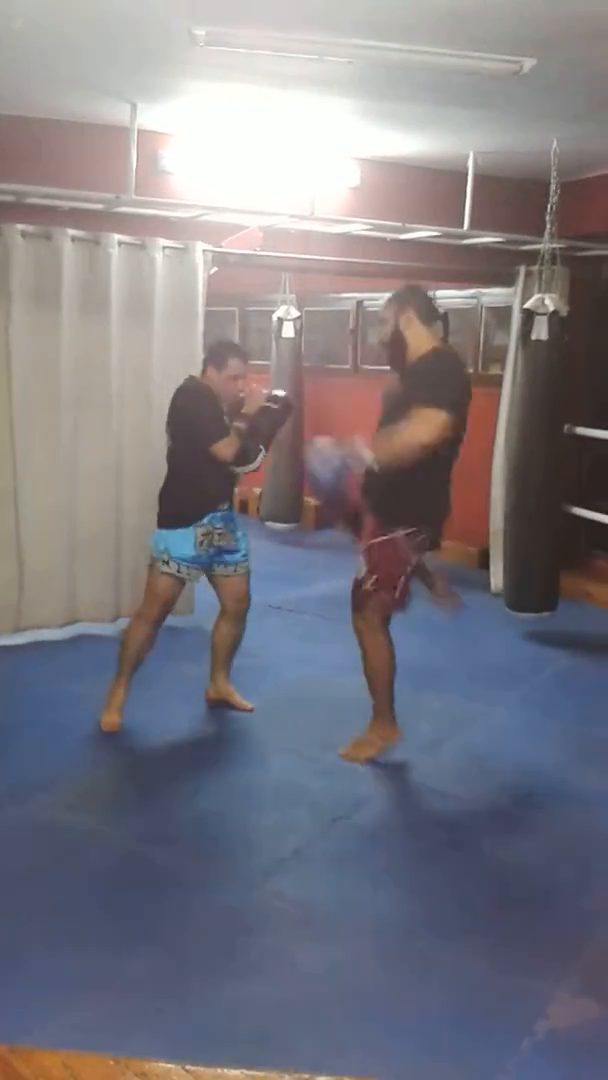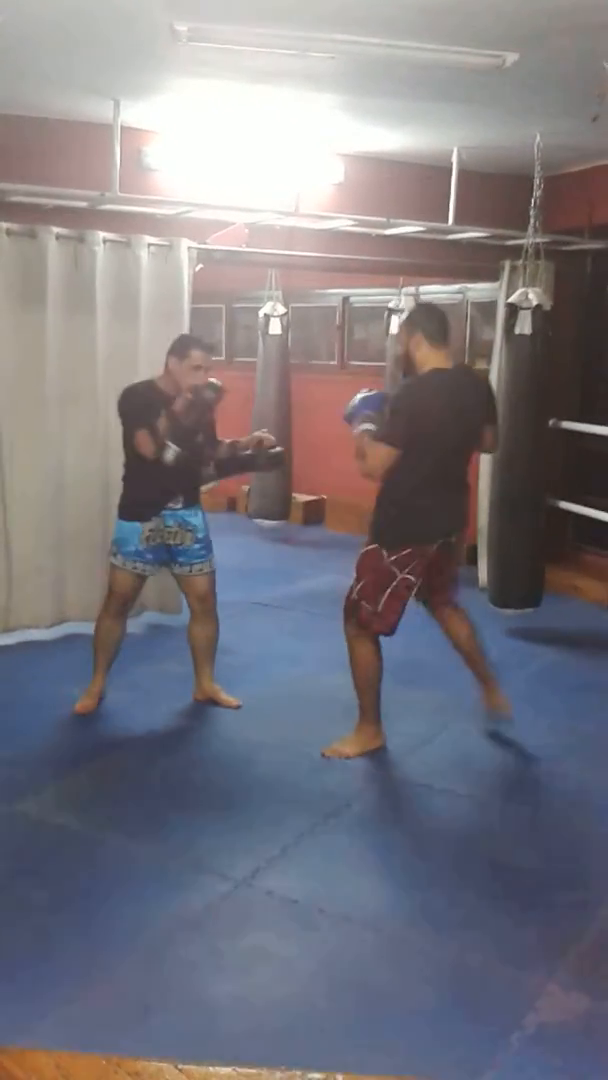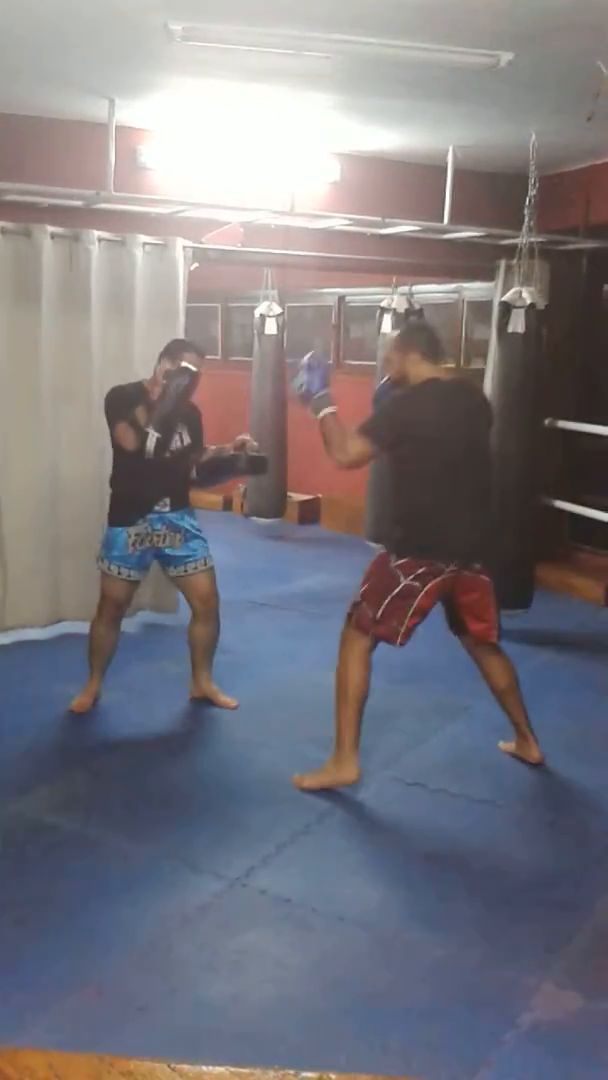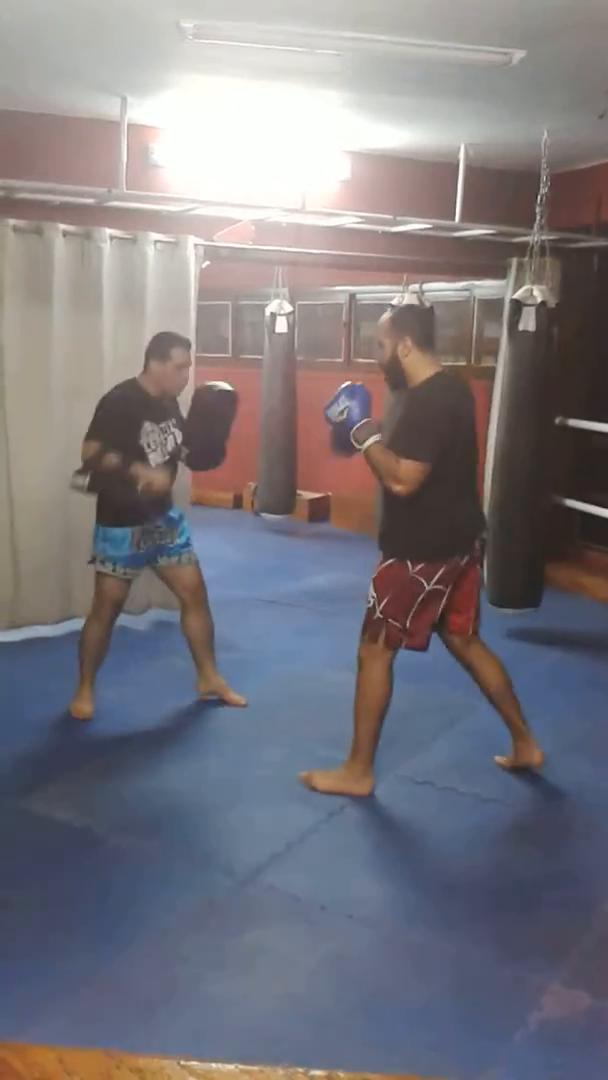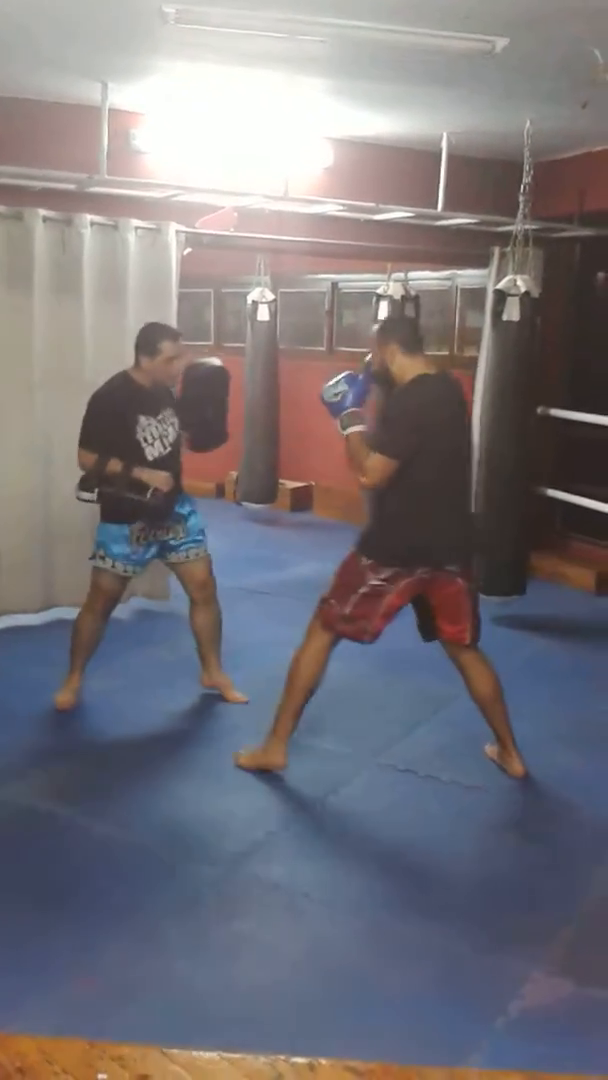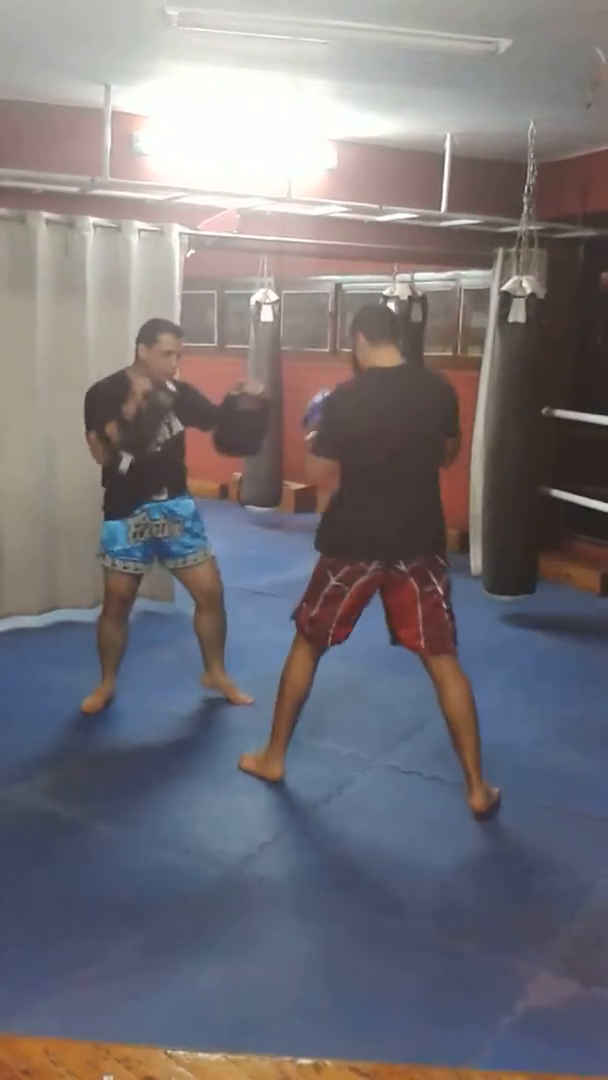
dt=0.5s
person 1, frame 1
left shoulder: (437, 370)
right shoulder: (426, 367)
left elbow: (430, 429)
left wrist: (370, 459)
left hip: (401, 512)
right hip: (402, 496)
left knee: (369, 617)
left ankle: (383, 726)
right ankle: (434, 586)
person 1, frame 2
left shoulder: (413, 395)
right shoulder: (476, 386)
left elbow: (374, 466)
right elbow: (487, 441)
left wrist: (362, 425)
left hip: (405, 530)
right hip: (448, 522)
left knee: (359, 624)
right knee: (444, 605)
left ankle: (369, 730)
right ankle: (492, 694)
person 1, frame 3
left shoulder: (406, 403)
right shoulder: (473, 399)
left elbow: (347, 454)
left wrist: (320, 401)
left hip: (419, 548)
right hip: (471, 544)
left knee: (356, 639)
right knee: (484, 643)
left ankle: (343, 762)
right ankle: (526, 740)
person 1, frame 4
left shoulder: (431, 402)
right shoulder: (447, 388)
left elbow: (402, 480)
left wrist: (361, 429)
right wrist: (363, 428)
left hip: (425, 550)
right hip: (454, 541)
left knee: (374, 651)
right knee: (464, 642)
left ankle: (357, 772)
right ankle: (524, 743)
person 1, frame 5
left shoulder: (405, 404)
right shoulder: (451, 392)
left elbow: (370, 475)
left wrist: (350, 414)
left hip: (392, 548)
right hip: (450, 547)
left knee: (320, 634)
right knee: (465, 650)
left ankle: (274, 748)
right ankle: (509, 752)
person 1, frame 6
left shoulder: (347, 398)
right shoulder: (439, 391)
left elbow: (322, 477)
left wrist: (317, 431)
left hip: (353, 545)
right hip: (418, 546)
left knee: (307, 644)
right knee: (442, 660)
left ankle: (273, 756)
right ankle: (477, 788)
person 2, frame 1
left shoulder: (216, 403)
right shoulder: (192, 399)
left elbow: (242, 455)
right elbow: (227, 451)
left wrist: (246, 415)
right wrist: (247, 416)
left hip: (224, 518)
right hip: (185, 521)
left knee: (237, 604)
right knee: (155, 608)
left ankle: (219, 685)
right ankle: (117, 695)
person 2, frame 2
left shoulder: (202, 402)
right shoulder: (136, 397)
left elbow: (215, 450)
right elbow: (148, 447)
left wrist: (246, 444)
right wrist: (178, 409)
left hip: (187, 516)
right hip: (141, 518)
left knee: (204, 602)
right knee: (118, 603)
left ankle: (205, 684)
right ankle: (97, 685)
person 2, frame 3
left shoulder: (189, 410)
right shoulder: (122, 398)
left elbow: (198, 462)
right elbow: (130, 441)
left wrist: (233, 452)
right wrist: (159, 395)
left hip: (180, 520)
right hip: (130, 522)
left knee: (207, 602)
right knee: (112, 608)
left ankle: (202, 682)
right ankle: (93, 685)
person 2, frame 4
left shoulder: (169, 404)
right shoulder: (120, 401)
right elbow: (91, 453)
right wrist: (140, 472)
left hip: (164, 517)
right hip: (122, 521)
left knee: (195, 596)
right knee: (107, 608)
left ankle: (209, 677)
right ankle: (85, 690)
person 2, frame 5
left shoulder: (167, 391)
right shoulder: (109, 399)
left elbow: (181, 438)
right elbow: (88, 460)
right wrist: (141, 474)
left hip: (177, 509)
right hip: (127, 518)
left knee: (204, 591)
right knee: (101, 602)
left ankle: (214, 674)
right ankle: (74, 679)
person 2, frame 6
left shoulder: (180, 393)
right shoulder: (104, 393)
left elbow: (223, 422)
right elbow: (101, 451)
right wrist: (133, 406)
left hip: (177, 508)
right hip: (127, 514)
left knee: (211, 594)
right knee: (116, 604)
left ankle: (216, 674)
right ankle: (107, 684)
